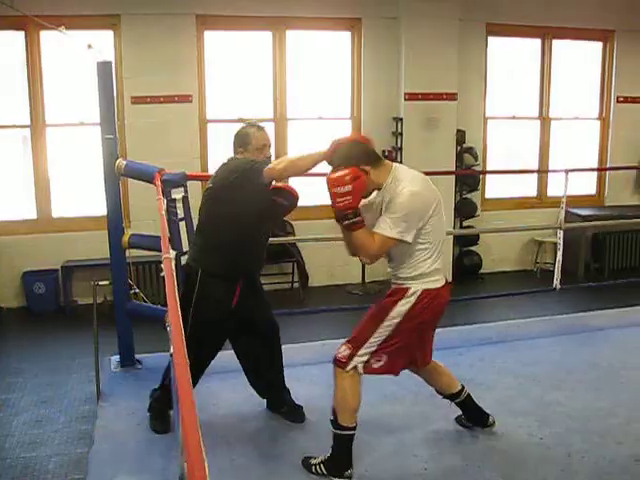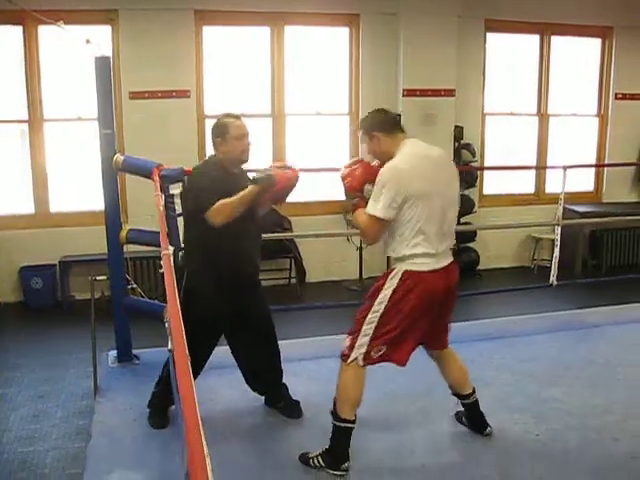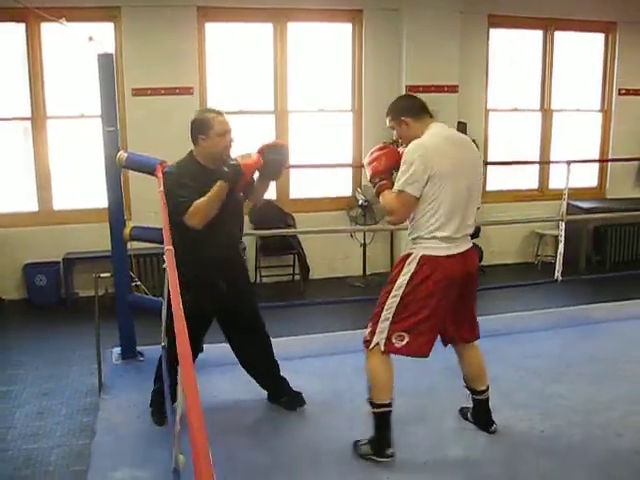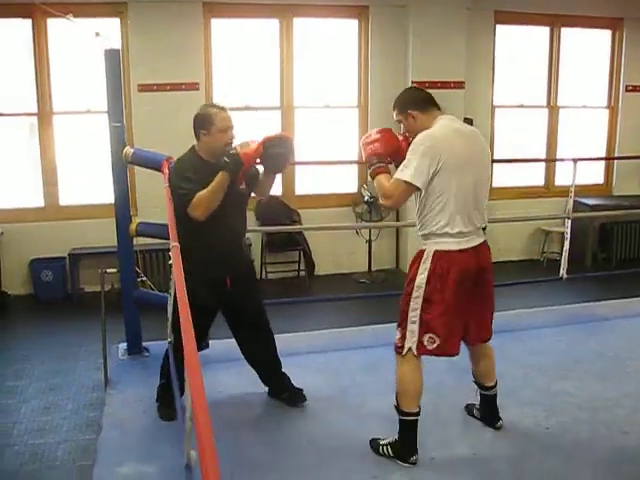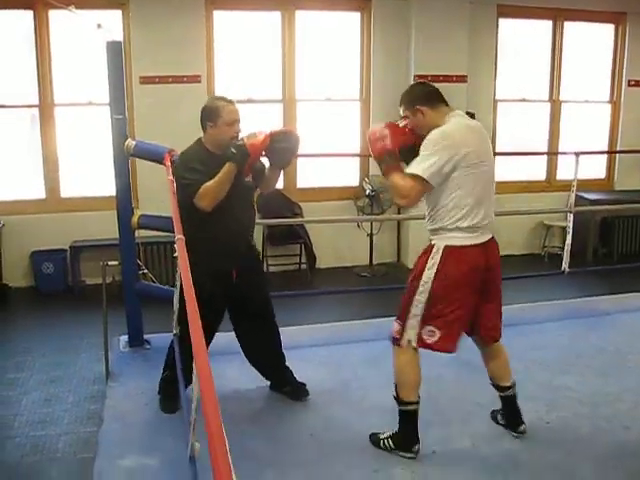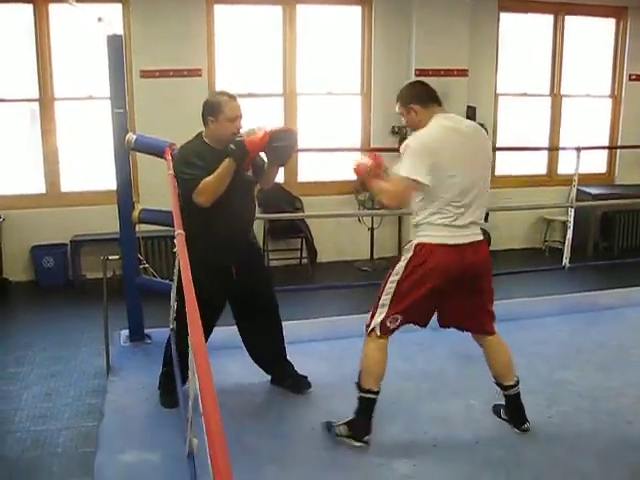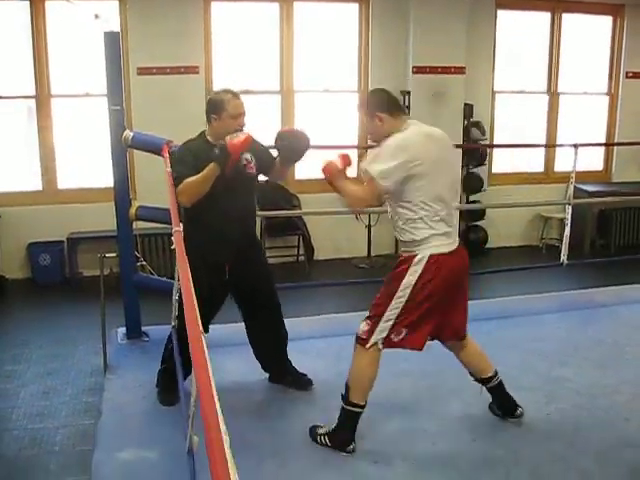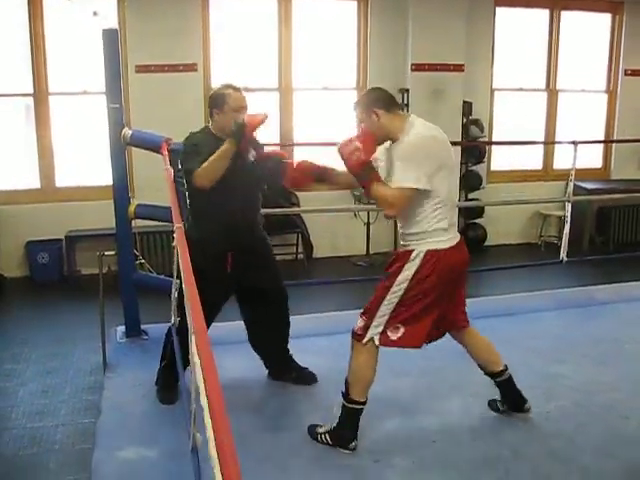
dt=0.2s
person 1, frame 1
left shoulder: (410, 193)
right shoulder: (385, 187)
left elbow: (370, 252)
right elbow: (354, 245)
left wrist: (347, 211)
right wrist: (348, 210)
left hip: (419, 294)
right hip: (419, 290)
left knee: (347, 363)
right knee: (417, 361)
right ankle: (476, 414)
person 1, frame 2
left shoulder: (396, 170)
right shoulder: (442, 159)
left elbow: (369, 232)
left wrist: (356, 196)
left hip: (412, 276)
right hip: (444, 270)
left knee: (353, 355)
right knee: (438, 346)
left ankle: (337, 454)
right ankle: (476, 416)
person 1, frame 3
left shoulder: (420, 151)
right shoulder: (467, 146)
left elbow: (398, 213)
left wrist: (381, 180)
left hip: (429, 262)
right hip: (465, 256)
left knee: (378, 343)
right knee: (465, 339)
left ankle: (381, 440)
right ankle: (483, 414)
person 1, frame 4
left shoulder: (428, 141)
right shoulder: (475, 137)
left elbow: (391, 197)
left wrist: (377, 162)
right wrist: (406, 159)
left hip: (442, 258)
right hip: (477, 251)
left knee: (408, 349)
right knee: (478, 337)
left ankle: (406, 444)
right ankle: (489, 410)
person 1, frame 5
left shoulder: (444, 137)
right shoulder: (476, 130)
left elbow: (406, 194)
left wrist: (387, 160)
left hip: (451, 253)
right hip: (484, 247)
left knee: (406, 340)
right knee: (488, 336)
left ankle: (407, 436)
right ankle: (512, 414)
person 1, frame 6
left shoulder: (422, 140)
right shoulder: (478, 134)
left elbow: (395, 198)
left wrist: (372, 177)
left hip: (431, 251)
right hip: (475, 248)
left knee: (377, 329)
right knee: (485, 331)
left ankle: (360, 424)
right ankle: (516, 411)
person 1, frame 7
left shoulder: (402, 147)
right shoulder: (437, 140)
left elbow: (360, 200)
left wrist: (337, 177)
left hip: (428, 260)
right hip: (453, 255)
left knee: (369, 339)
right knee: (455, 338)
left ankle: (344, 431)
right ankle: (506, 403)
person 1, frame 8
left shoulder: (417, 143)
right shoulder: (398, 141)
left elbow: (393, 205)
right elbow: (373, 176)
left wrist: (362, 172)
right wrist: (341, 171)
left hip: (428, 256)
right hip: (450, 252)
left knee: (365, 335)
right knee: (459, 327)
left ankle: (345, 430)
right ankle: (512, 396)
person 2, frame 1
left shoulder: (253, 183)
right shoulder: (235, 172)
right elbow: (280, 169)
left wrist: (277, 209)
right wrist: (327, 153)
left hip: (243, 278)
right hip: (210, 279)
left knee: (266, 335)
right knee: (194, 348)
left ankle: (278, 398)
right ankle: (160, 405)
person 2, frame 2
left shoulder: (237, 174)
right shoulder: (205, 175)
right elbow: (217, 217)
left wrist: (265, 193)
right wrist: (256, 188)
left hip: (242, 276)
right hip: (205, 279)
left knee: (261, 334)
right knee: (194, 345)
left ankle: (276, 394)
right ankle: (160, 401)
person 2, frame 3
left shoulder: (228, 165)
right shoulder: (181, 174)
left elbow: (251, 198)
right elbow: (195, 219)
left wrist: (265, 176)
right wrist: (226, 181)
left hip: (230, 269)
right hip: (193, 274)
left knee: (251, 330)
left ankle: (276, 388)
right ankle: (161, 399)
person 2, frame 4
left shoulder: (233, 159)
right shoulder: (184, 168)
left elbow: (260, 192)
right elbow: (199, 210)
left wrist: (271, 168)
right wrist: (227, 171)
left hip: (236, 262)
right hip: (198, 269)
left knee: (256, 325)
right knee: (187, 335)
left ankle: (278, 384)
right ankle: (167, 394)
person 2, frame 5
left shoulder: (239, 150)
right shoulder: (190, 160)
left elbow: (265, 186)
right elbow: (205, 200)
left wrist: (277, 163)
right wrist: (234, 162)
left hip: (243, 255)
right hip: (205, 262)
left knee: (260, 319)
right knee: (194, 329)
left ankle: (280, 377)
right ankle: (170, 387)
person 2, frame 6
left shoulder: (240, 146)
right shoulder: (190, 155)
left elbow: (263, 182)
right elbow: (203, 197)
left wrist: (276, 160)
right wrist: (233, 158)
left hip: (244, 249)
right hip: (204, 257)
left knee: (263, 312)
right knee: (192, 322)
left ankle: (281, 371)
right ankle: (170, 382)
person 2, frame 7
left shoulder: (247, 146)
right shoulder: (190, 151)
left elbow: (275, 173)
right elbow: (185, 197)
left wrist: (287, 156)
right wrist: (218, 162)
left hip: (245, 248)
right hip: (204, 254)
left knee: (266, 310)
left ankle: (280, 369)
right ankle: (168, 379)
person 2, frame 8
left shoulder: (248, 141)
right shoulder: (196, 143)
left elbow: (265, 177)
right elbow: (203, 181)
left wrist: (289, 173)
right wrist: (233, 140)
left hip: (250, 241)
right hip: (209, 247)
left knee: (272, 302)
left ankle: (281, 365)
right ankle: (168, 376)
